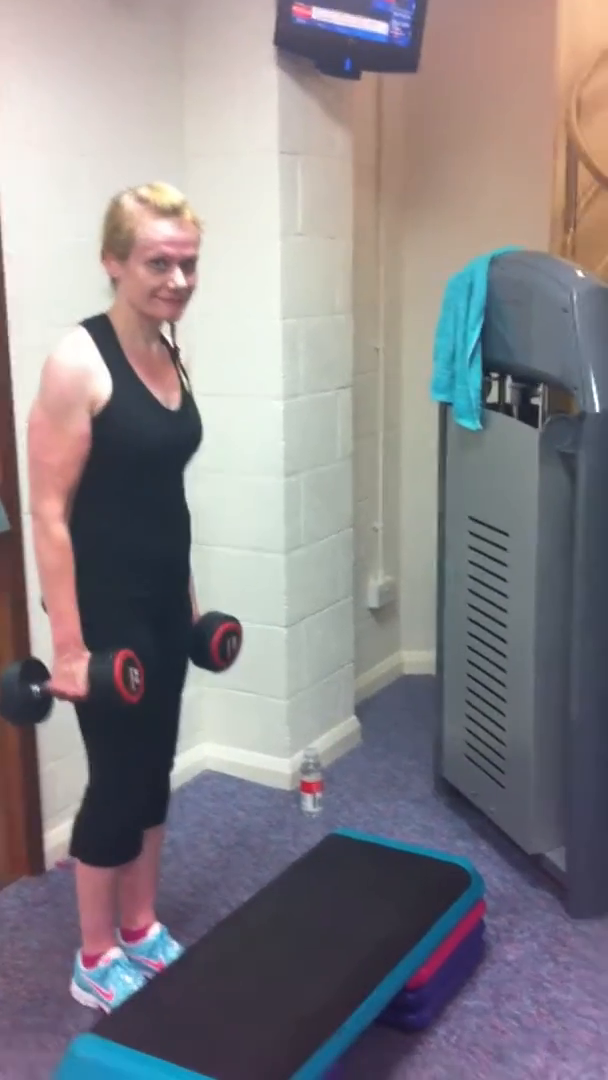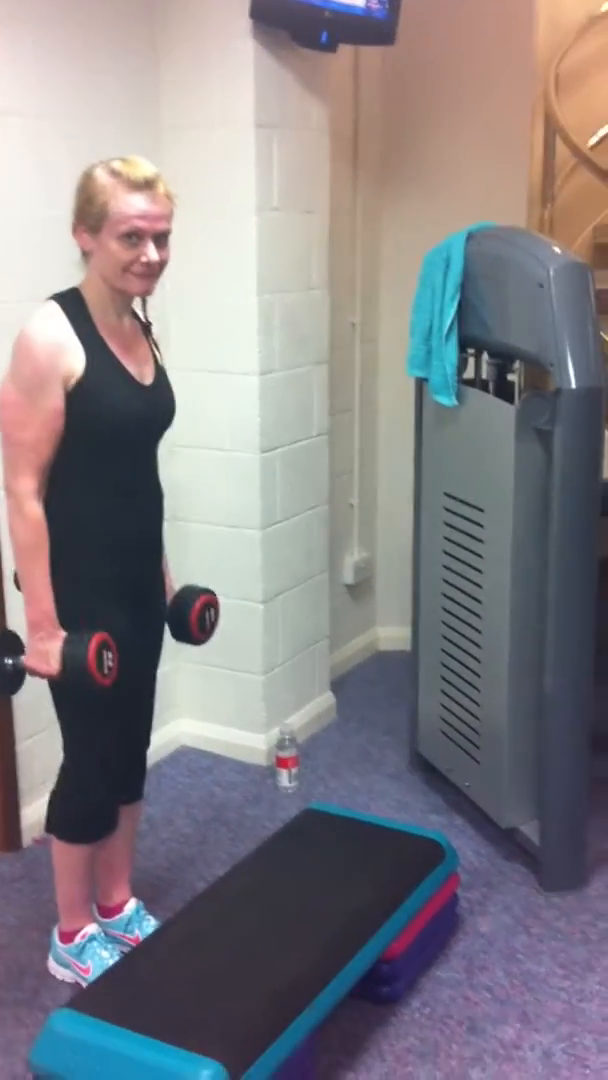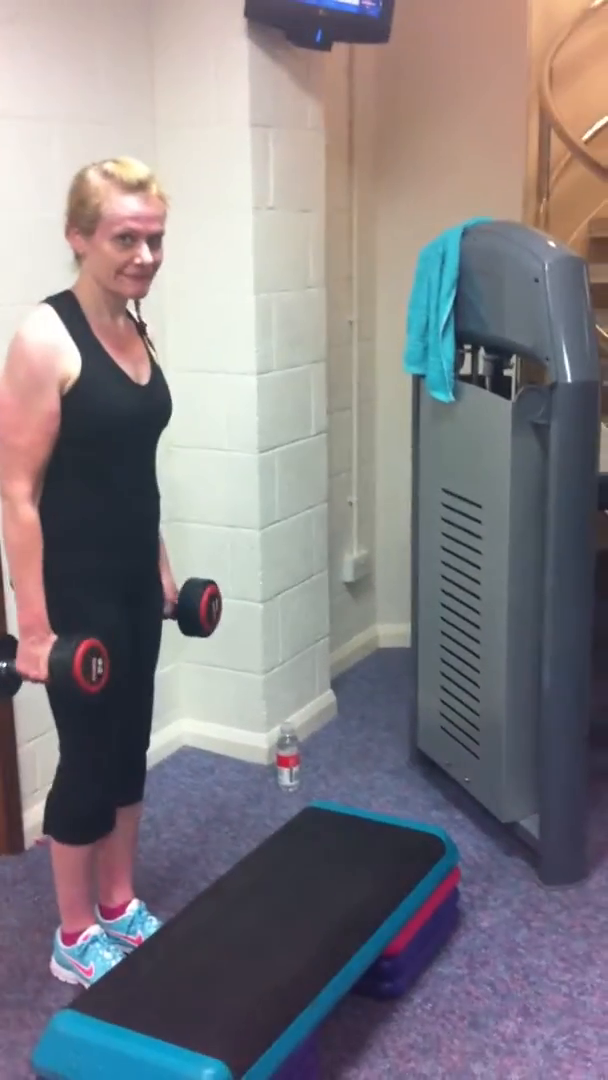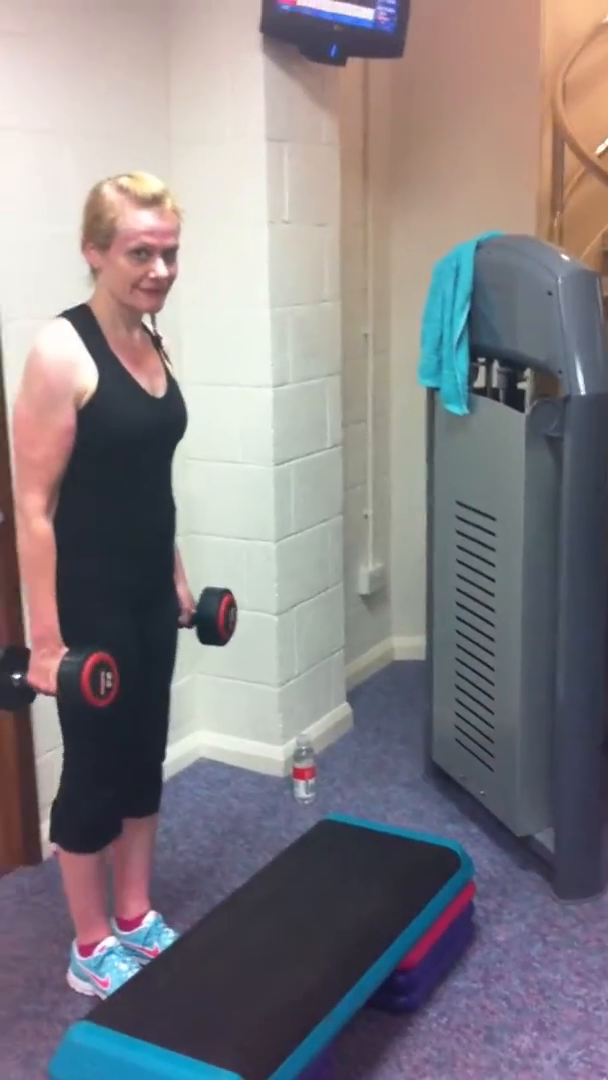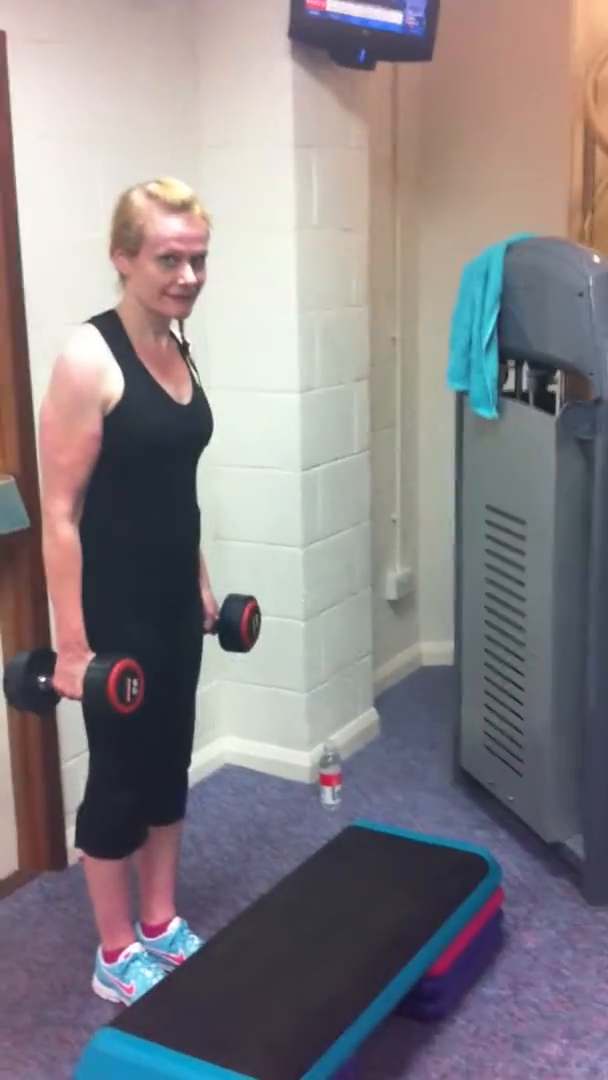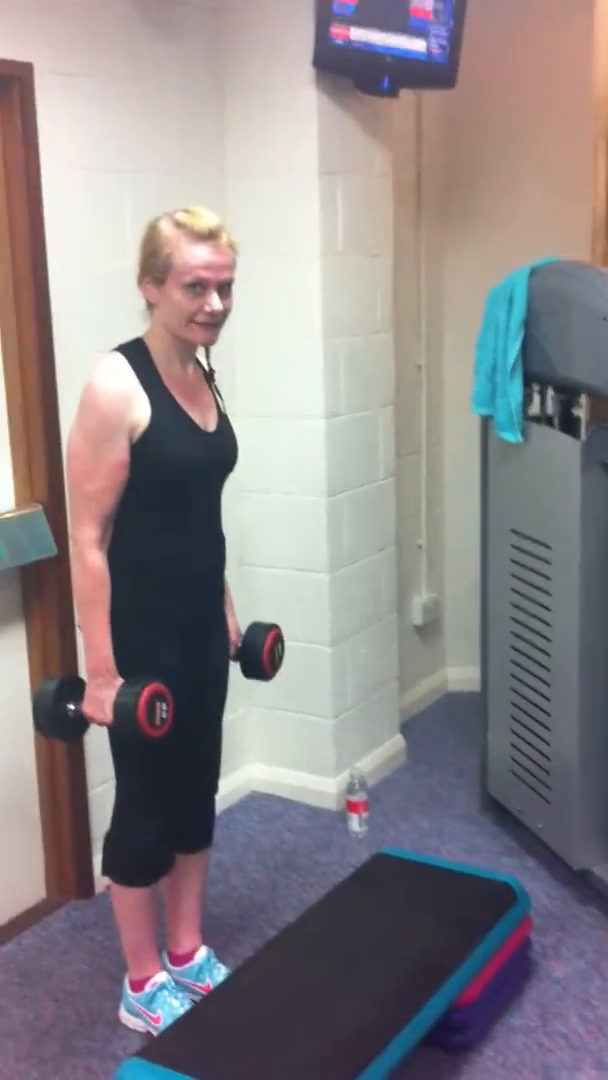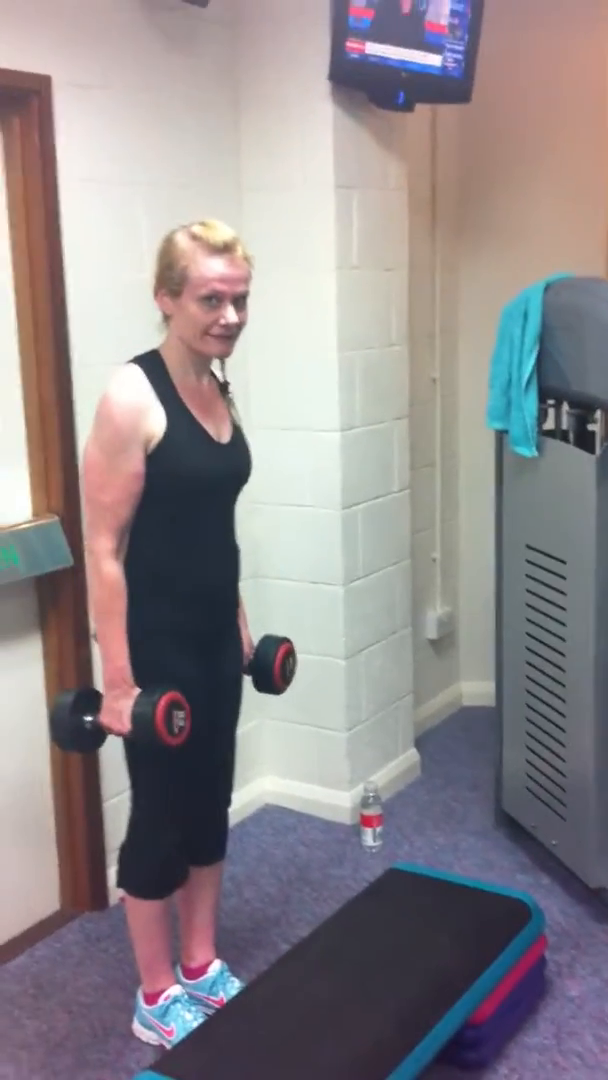
dt=0.2s
person 1, frame 1
left shoulder: (169, 356)
right shoulder: (78, 362)
right elbow: (49, 513)
right wrist: (67, 642)
left hip: (164, 601)
right hip: (107, 609)
left knee: (153, 770)
right knee: (117, 779)
left ankle: (141, 932)
right ankle: (94, 961)
person 1, frame 2
left shoulder: (141, 330)
left wrist: (164, 573)
left hip: (138, 579)
right hip: (81, 586)
left knee: (129, 747)
right knee: (92, 757)
left ankle: (118, 908)
right ankle: (71, 938)
person 1, frame 3
left shoulder: (135, 329)
left wrist: (162, 568)
left hip: (133, 581)
right hip: (75, 588)
left knee: (128, 747)
right knee: (89, 759)
left ankle: (121, 909)
right ankle: (74, 938)
person 1, frame 4
left shoulder: (151, 343)
right shoulder: (61, 353)
right elbow: (33, 506)
left wrist: (178, 577)
right wrist: (45, 637)
left hip: (147, 595)
right hip: (89, 602)
left knee: (144, 756)
right knee: (95, 770)
left ankle: (137, 920)
right ankle: (91, 949)
person 1, frame 5
left shoulder: (177, 349)
right shoulder: (88, 359)
right elbow: (59, 511)
left wrist: (202, 583)
right wrist: (71, 642)
left hip: (173, 599)
right hip: (114, 607)
left knee: (169, 762)
right knee: (119, 774)
left ankle: (162, 926)
right ankle: (116, 954)
person 1, frame 6
left shoulder: (203, 375)
right shoulder: (116, 386)
right elbow: (87, 538)
left wrist: (227, 611)
right wrist: (101, 667)
left hip: (200, 625)
right hip: (141, 632)
left knee: (196, 789)
right knee: (146, 801)
left ankle: (189, 954)
right ankle: (143, 984)
person 1, frame 7
left shoulder: (218, 388)
right shoulder: (132, 398)
right elbow: (103, 549)
left wrist: (240, 625)
right wrist: (117, 678)
left hip: (214, 636)
right hip: (157, 643)
left knee: (209, 801)
right knee: (161, 812)
left ankle: (203, 968)
right ankle: (157, 997)
